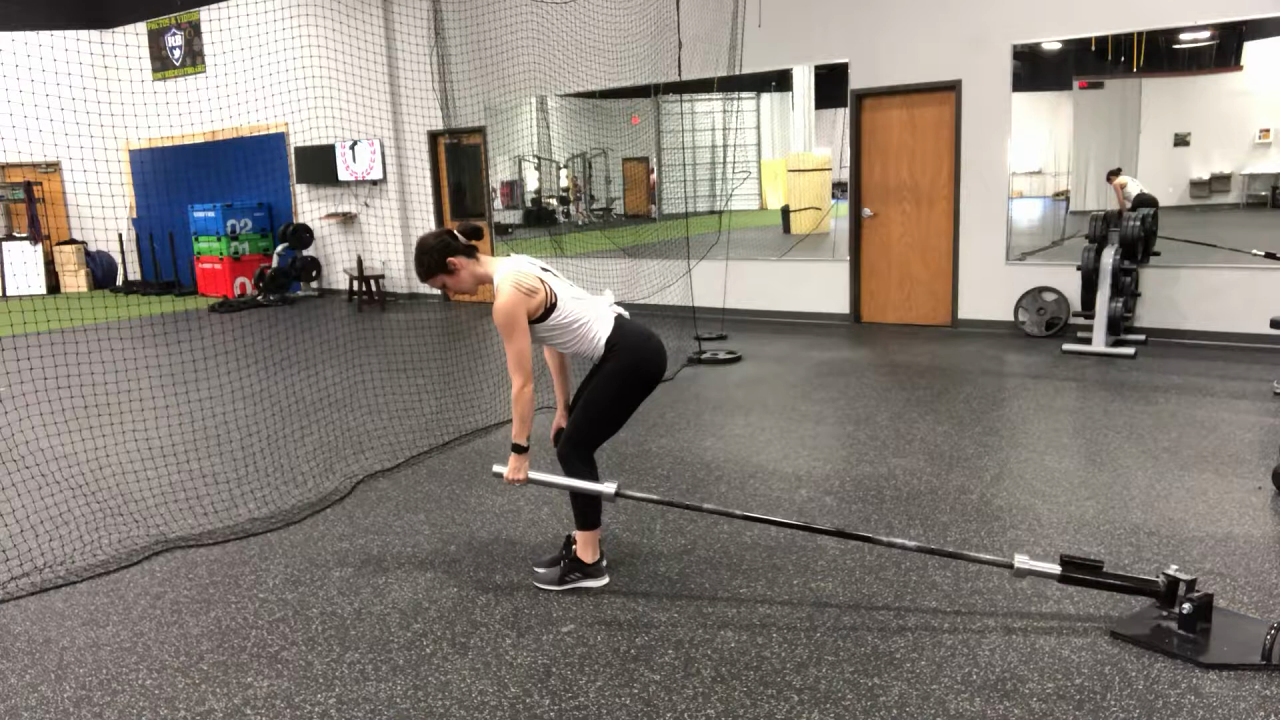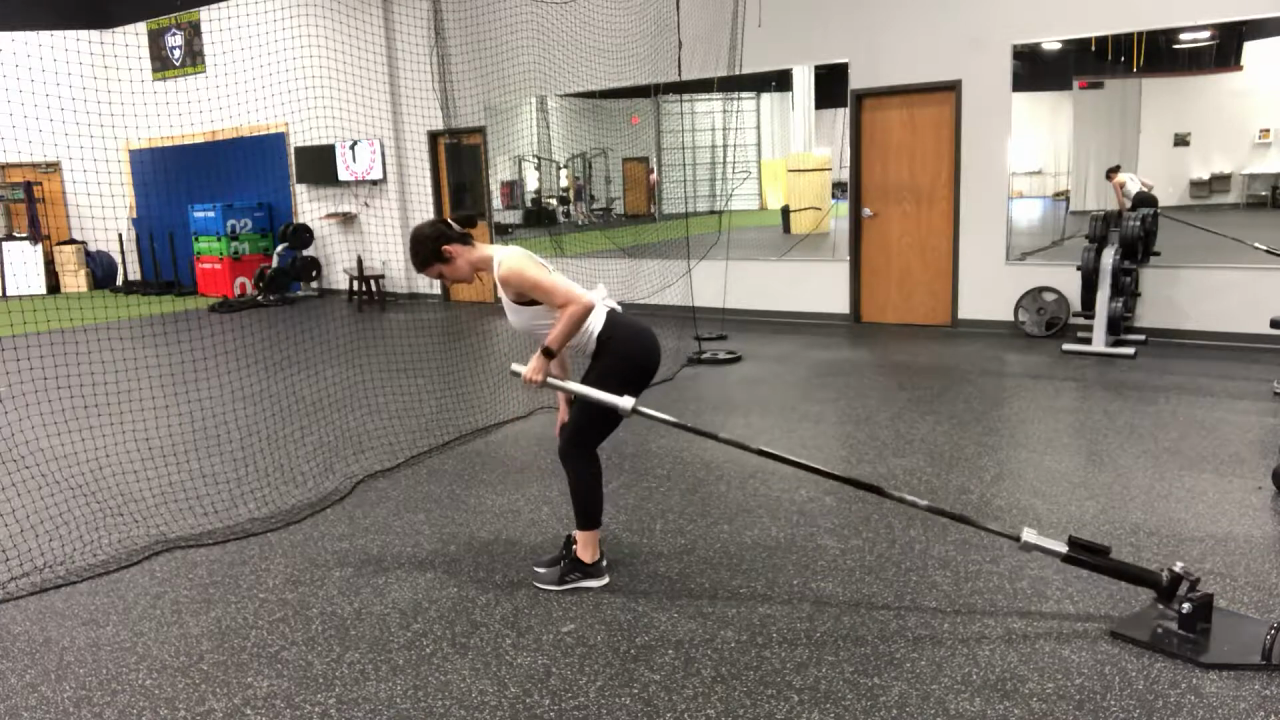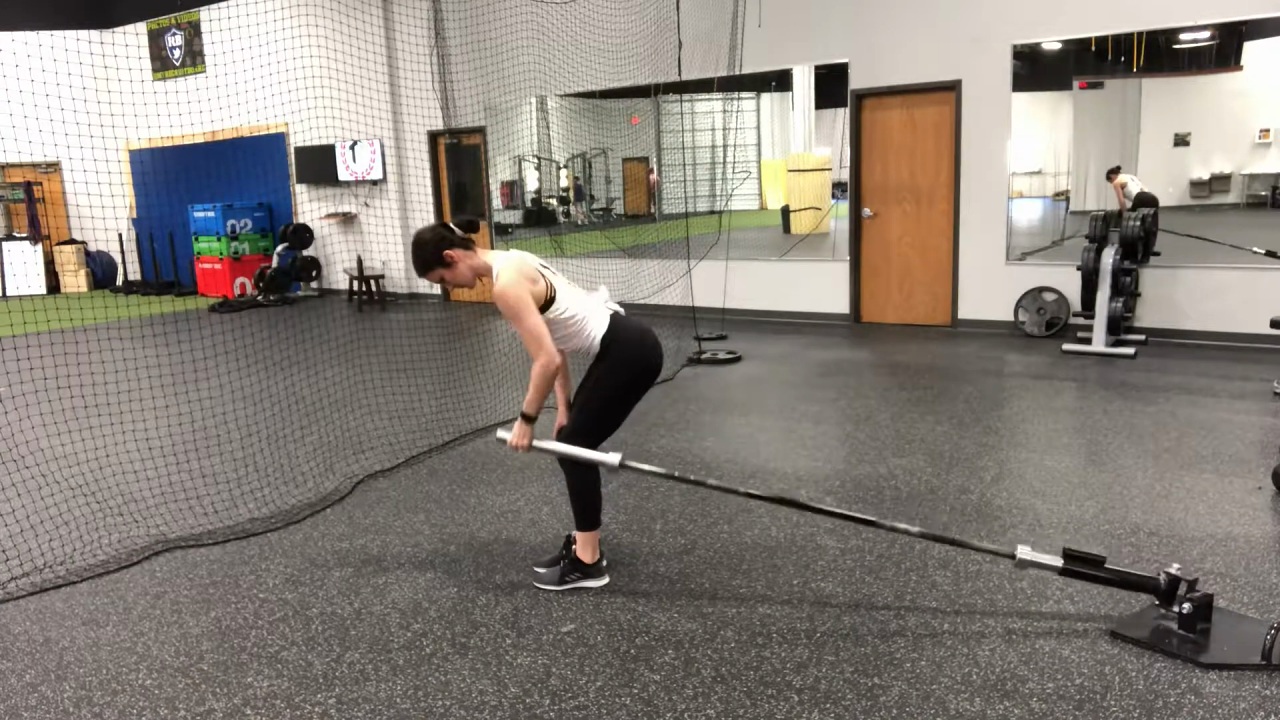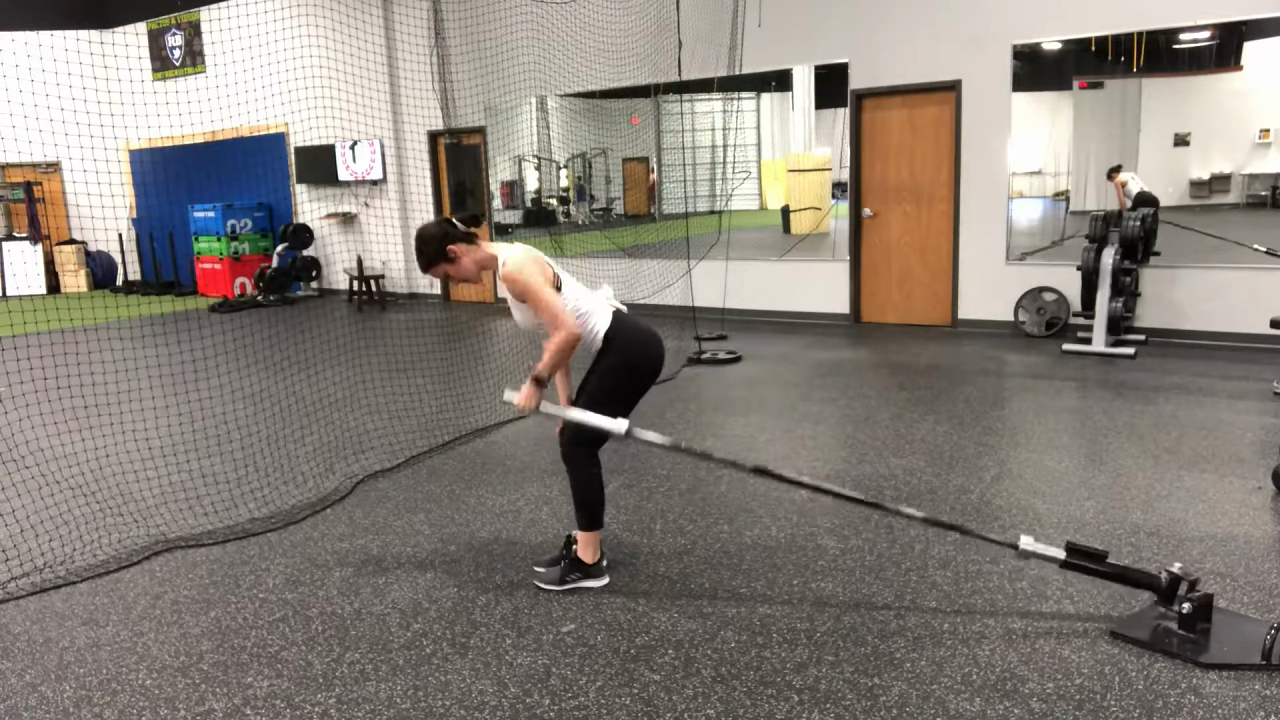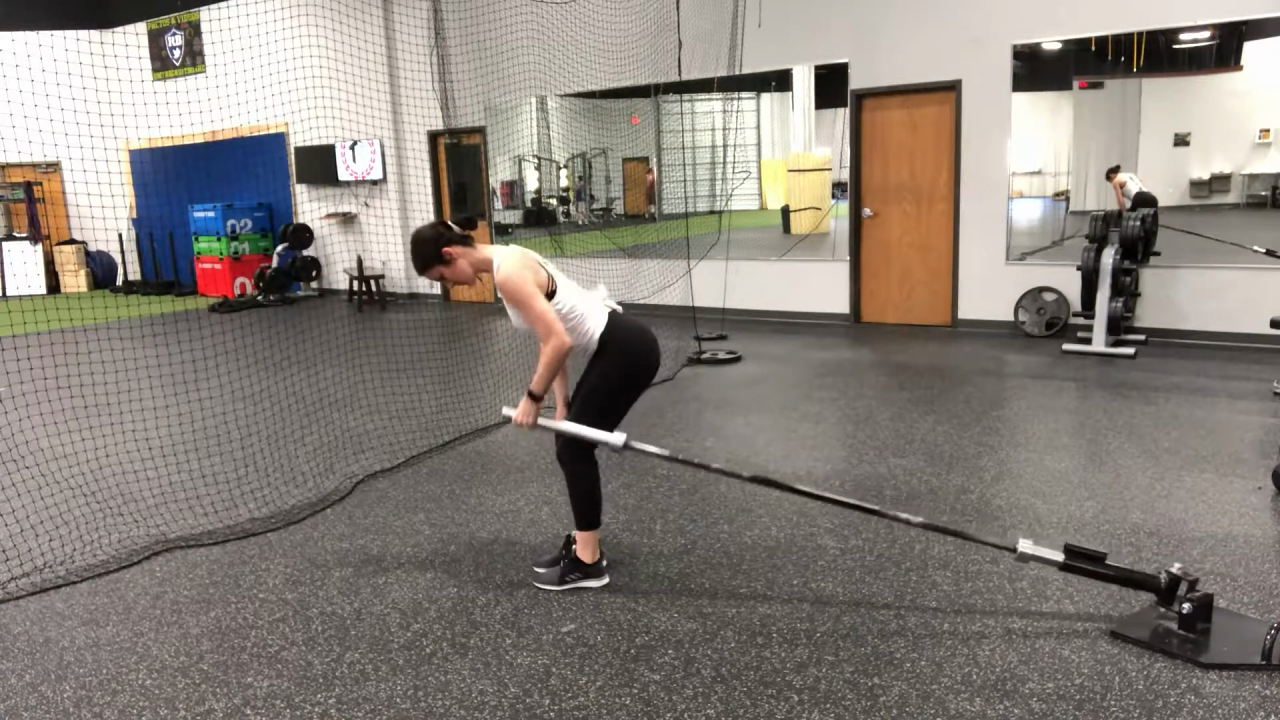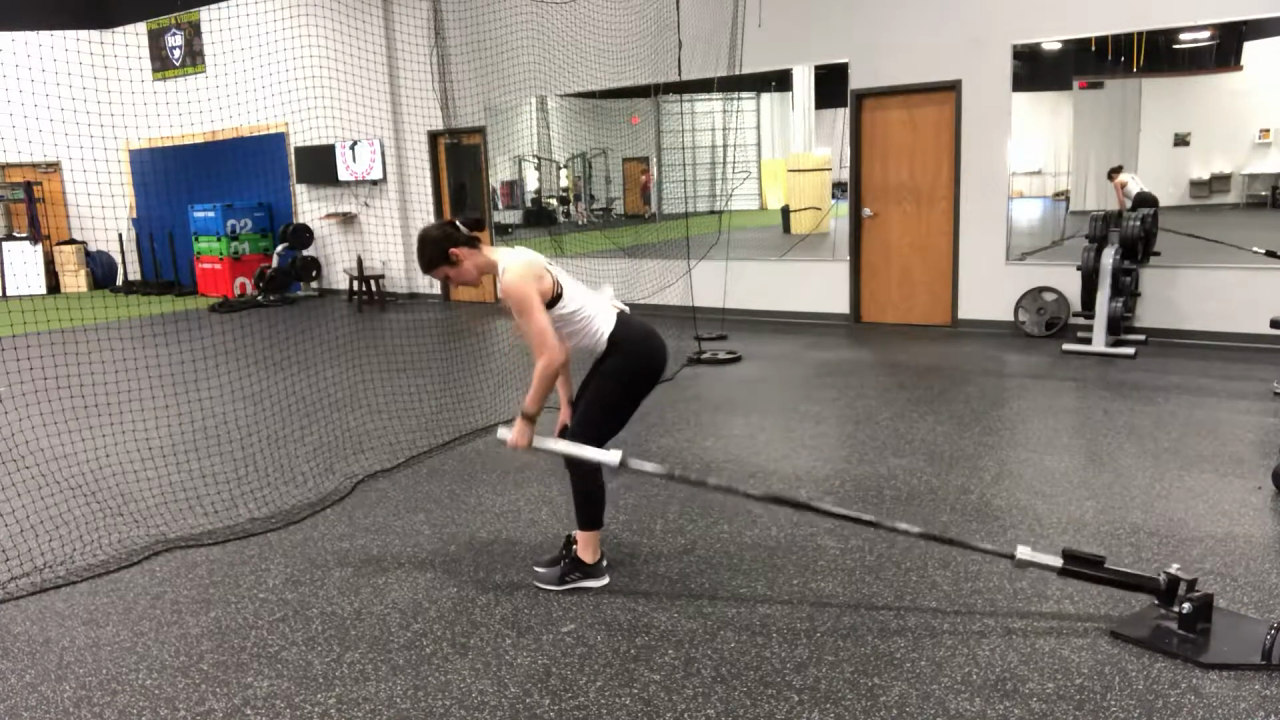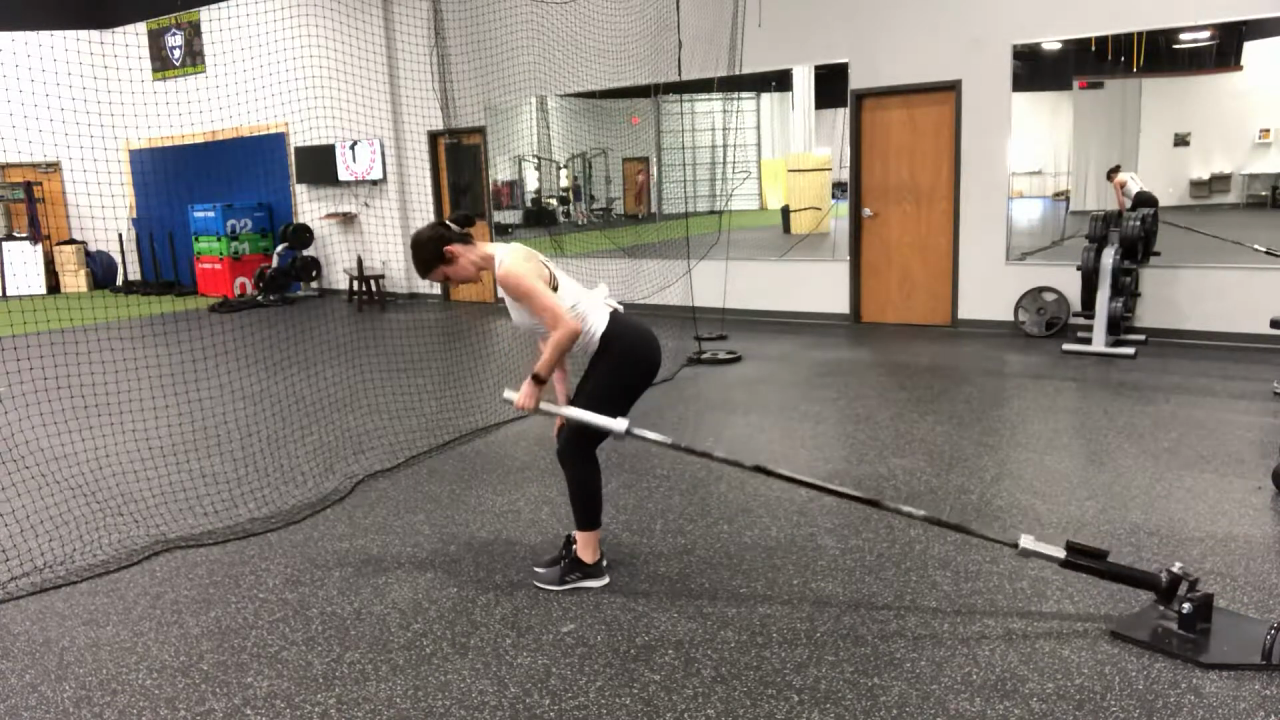
dt=0.7s
person 1, frame 1
left shoulder: (508, 296)
right shoulder: (514, 268)
left elbow: (523, 383)
left wrist: (519, 451)
right wrist: (563, 409)
left hip: (634, 355)
right hip: (624, 348)
left knee: (573, 449)
right knee: (569, 441)
left ankle: (588, 563)
right ankle: (583, 543)
person 1, frame 2
left shoulder: (509, 268)
right shoulder: (506, 264)
left elbow: (581, 305)
right elbow: (555, 325)
left wrist: (543, 357)
right wrist: (565, 400)
left hip: (627, 349)
right hip: (617, 346)
left knee: (576, 447)
right knee: (573, 442)
left ankle: (588, 562)
right ankle: (583, 544)
person 1, frame 3
left shoulder: (507, 284)
right shoulder: (511, 263)
left elbow: (548, 360)
right elbow: (556, 338)
left wrist: (526, 420)
right wrist: (565, 406)
left hip: (630, 352)
right hip: (622, 346)
left knee: (576, 448)
right knee: (571, 443)
left ankle: (588, 562)
right ankle: (583, 544)
person 1, frame 4
left shoulder: (514, 268)
right shoulder: (513, 260)
left elbow: (568, 332)
right elbow: (558, 332)
left wrist: (535, 383)
right wrist: (566, 402)
left hip: (631, 350)
right hip: (619, 346)
left knee: (579, 447)
right knee: (574, 441)
left ankle: (588, 563)
right ankle: (584, 543)
person 1, frame 5
left shoulder: (508, 273)
right shoulder: (509, 261)
left elbow: (559, 342)
right elbow: (553, 335)
left wrist: (532, 399)
right wrist: (562, 403)
left hip: (627, 351)
right hip: (617, 346)
left knee: (574, 448)
right knee: (570, 442)
left ankle: (588, 563)
right ankle: (583, 543)
person 1, frame 6
left shoulder: (514, 279)
right shoulder: (515, 262)
left elbow: (550, 359)
right elbow: (556, 335)
left wrist: (526, 420)
right wrist: (567, 404)
left hip: (634, 352)
right hip: (621, 347)
left knee: (581, 447)
right knee: (573, 440)
left ankle: (588, 563)
right ankle: (583, 543)
person 1, frame 7
left shoulder: (509, 270)
right shoulder: (511, 259)
left elbow: (567, 329)
right elbow: (556, 332)
left wrist: (534, 383)
right wrist: (564, 401)
left hip: (627, 350)
right hip: (618, 346)
left knee: (575, 448)
right knee: (572, 441)
left ankle: (589, 563)
right ankle: (582, 543)
